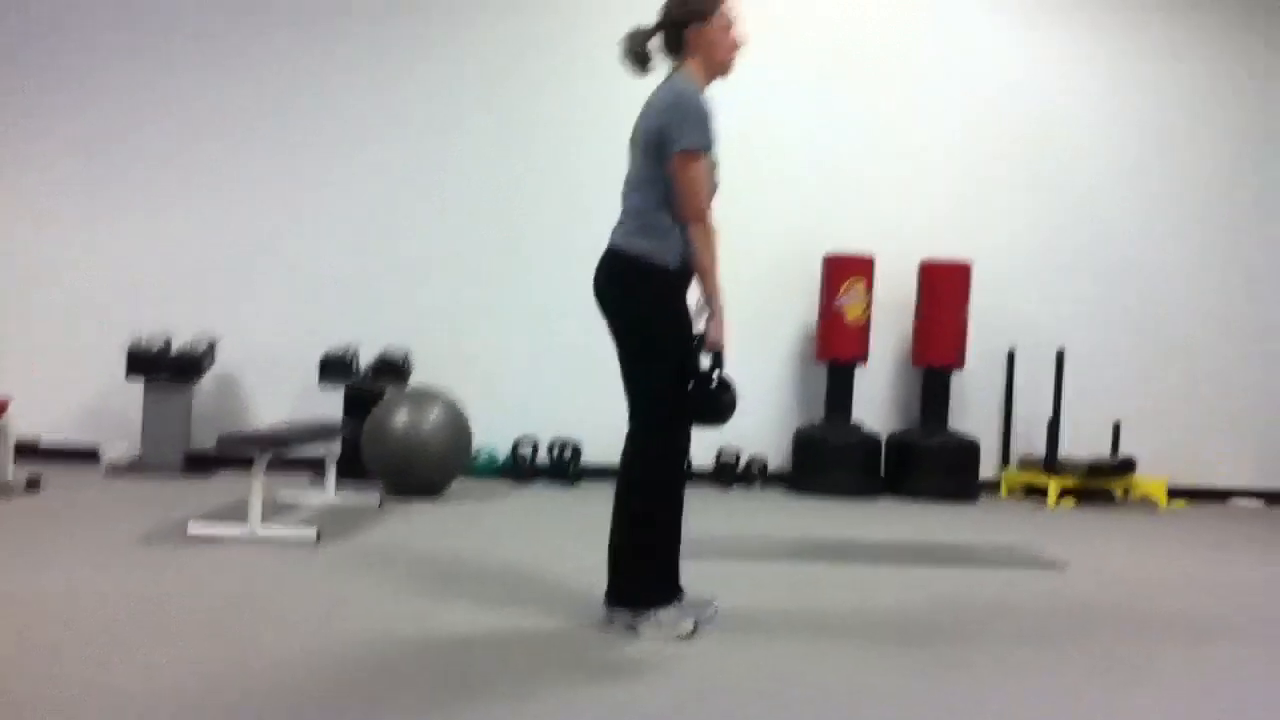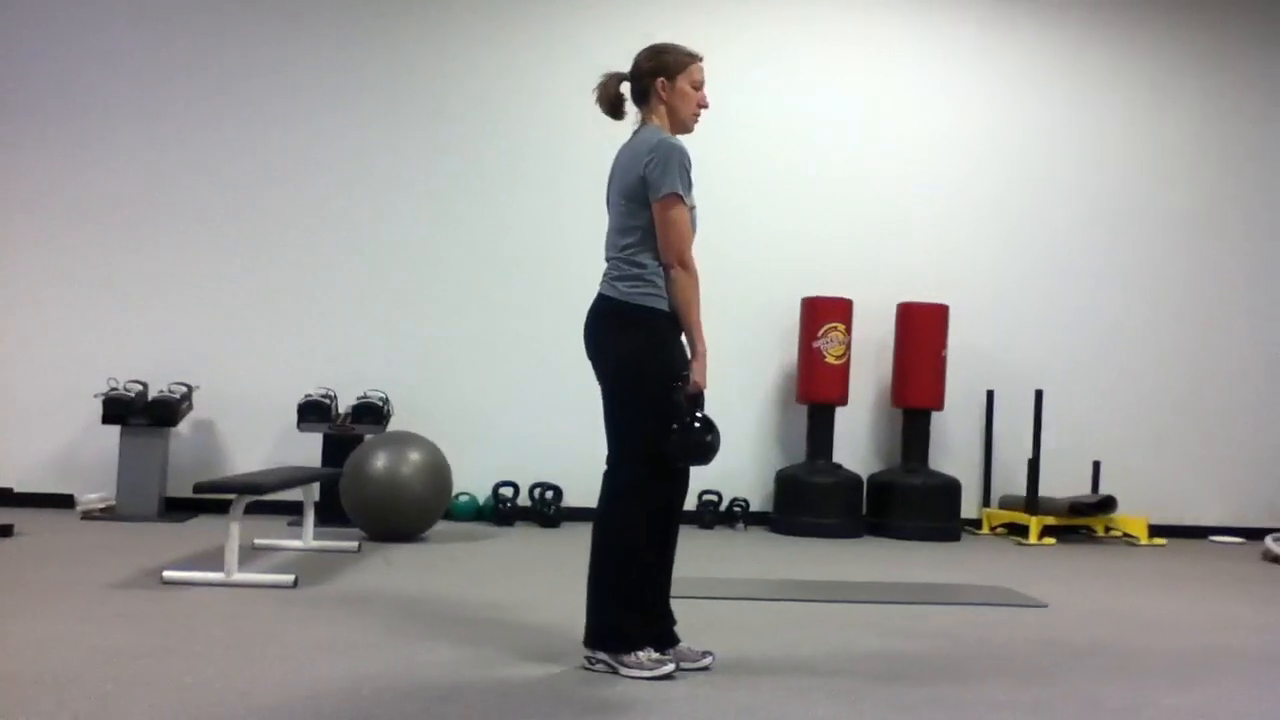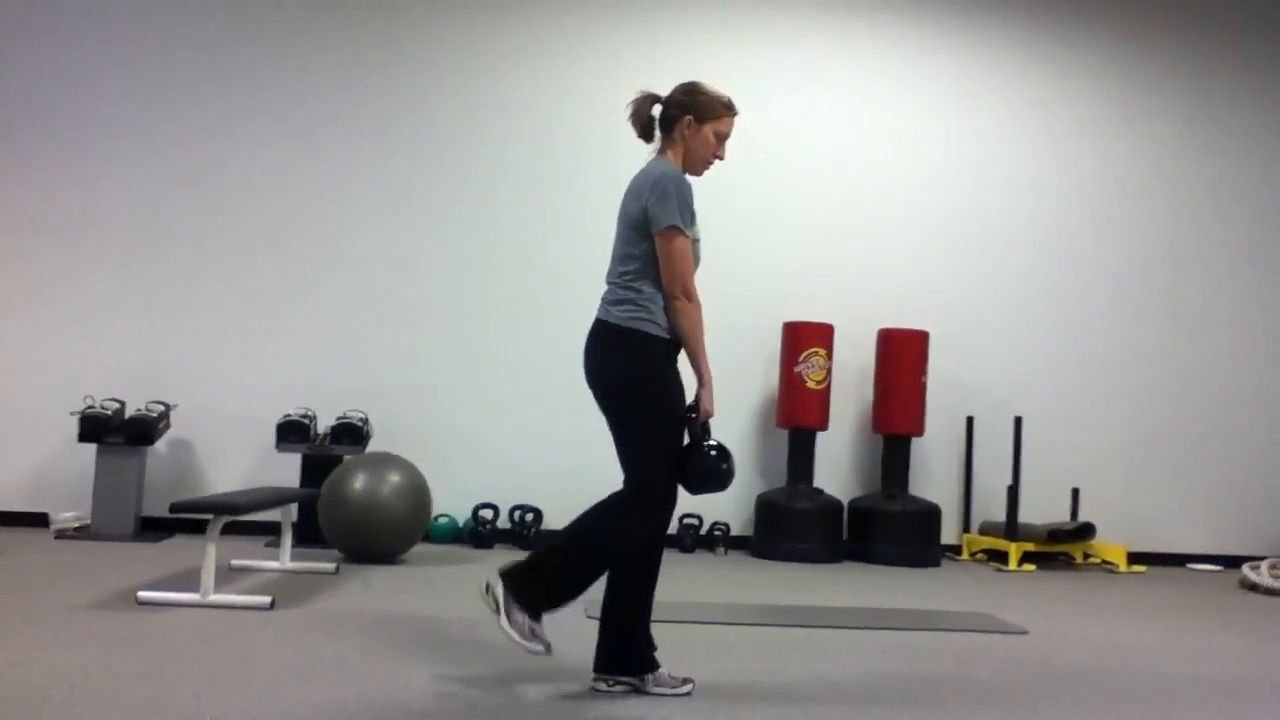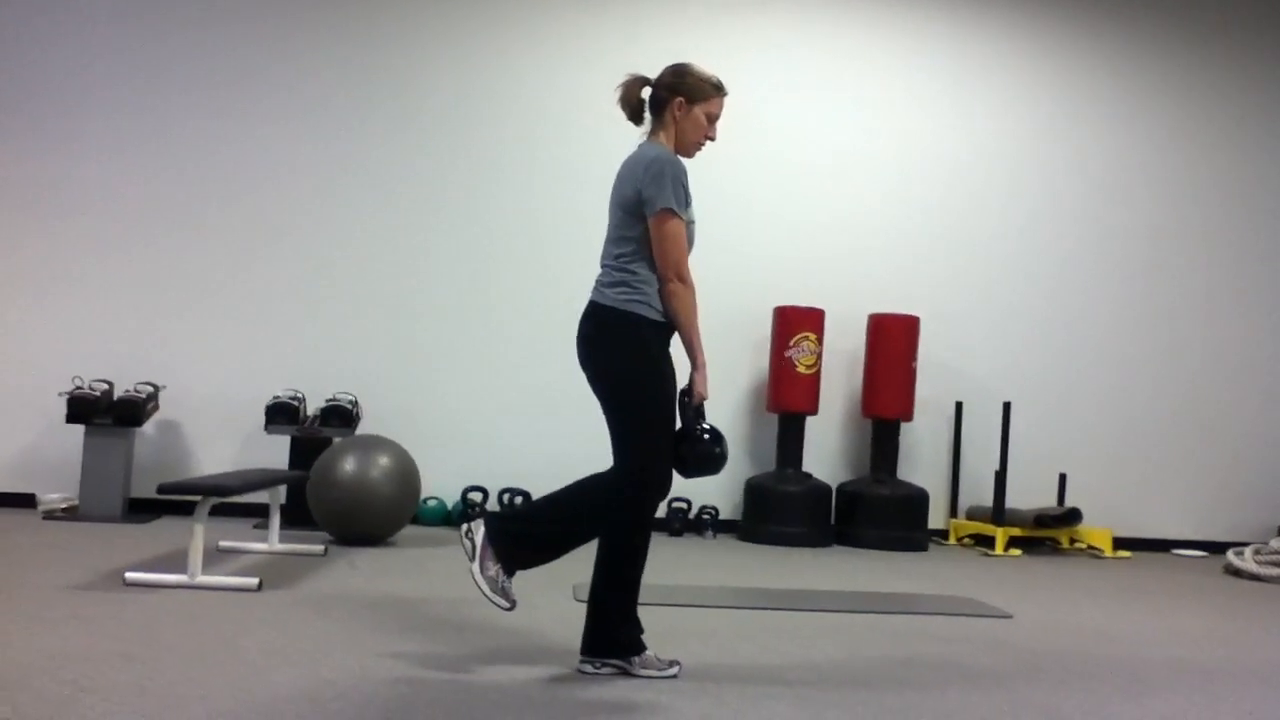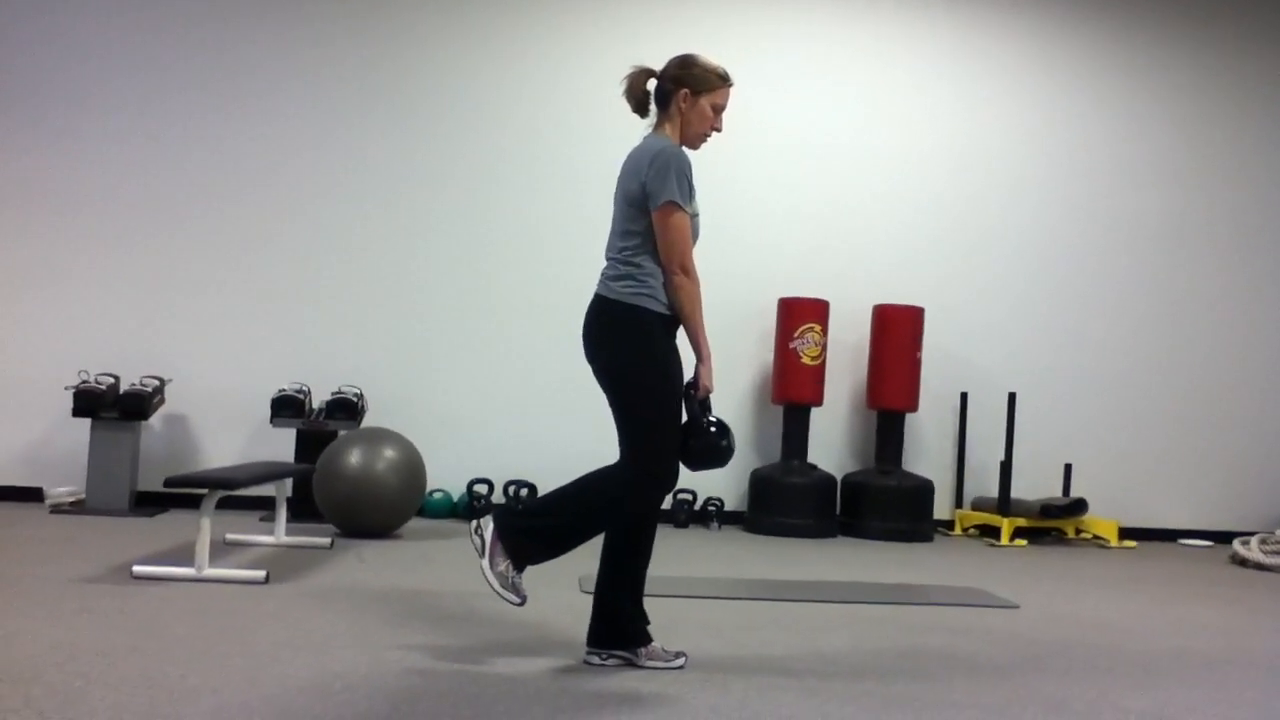
dt=1s
person 1, frame 1
left shoulder: (671, 96)
right shoulder: (686, 103)
right elbow: (694, 219)
left wrist: (683, 297)
right wrist: (714, 311)
left hip: (637, 277)
right hip: (645, 284)
left knee: (665, 431)
right knee: (661, 433)
left ankle: (657, 589)
right ankle: (635, 597)
person 1, frame 2
left shoulder: (634, 150)
right shoulder: (665, 152)
right elbow: (678, 264)
left wrist: (679, 349)
right wrist: (697, 352)
left hip: (622, 323)
right hip: (641, 331)
left knee: (659, 478)
right knee: (637, 479)
left ankle: (650, 633)
right ankle: (611, 639)
person 1, frame 3
left shoulder: (653, 179)
right shoulder: (669, 184)
right elbow: (680, 296)
left wrist: (684, 377)
right wrist: (704, 380)
left hip: (627, 351)
right hip: (635, 355)
left knee: (650, 497)
right knee: (650, 495)
left ankle: (624, 662)
right ankle: (522, 587)
person 1, frame 4
left shoulder: (644, 162)
right shoulder: (664, 166)
right elbow: (674, 278)
left wrist: (685, 360)
right wrist: (698, 364)
left hip: (620, 332)
right hip: (629, 337)
left knee: (640, 480)
right knee: (643, 478)
left ankle: (612, 645)
right ankle: (501, 537)
person 1, frame 5
left shoulder: (648, 155)
right shoulder: (668, 159)
right elbow: (679, 271)
left wrist: (689, 353)
right wrist: (703, 357)
left hip: (625, 326)
right hip: (635, 331)
left knee: (646, 473)
right knee: (650, 472)
left ankle: (619, 637)
right ankle: (510, 533)
